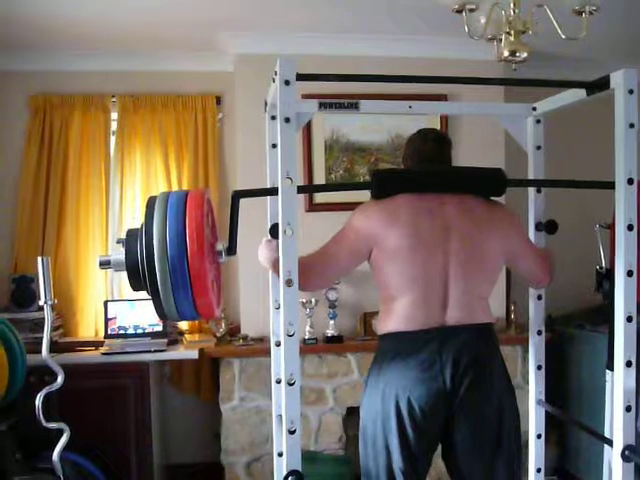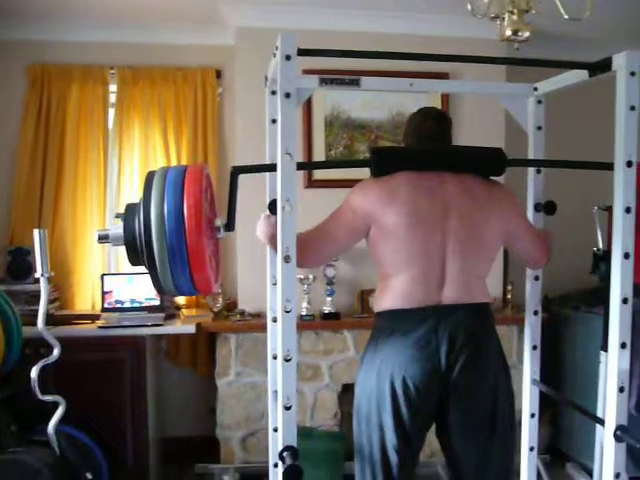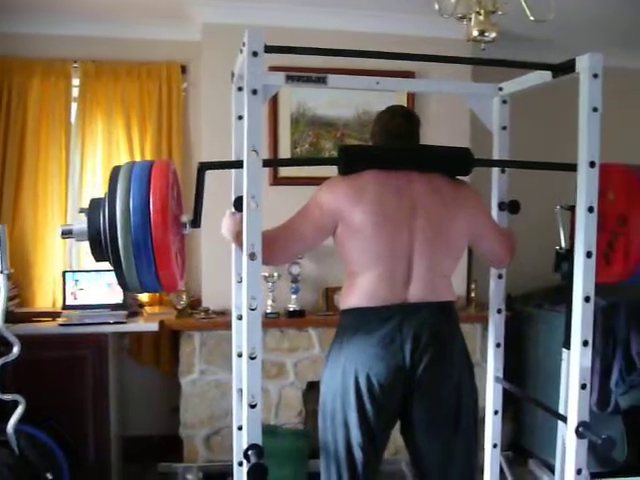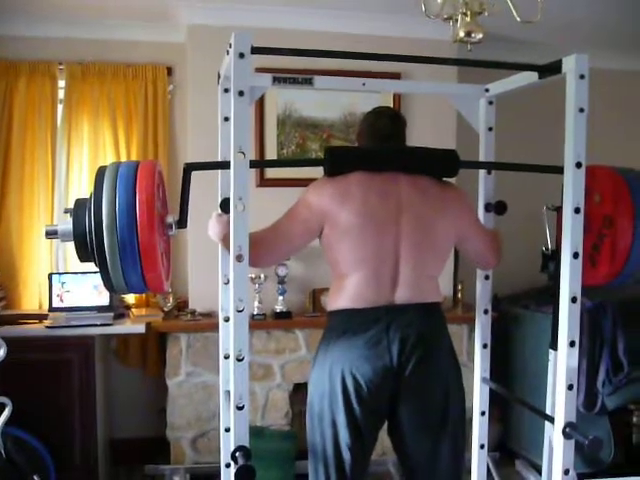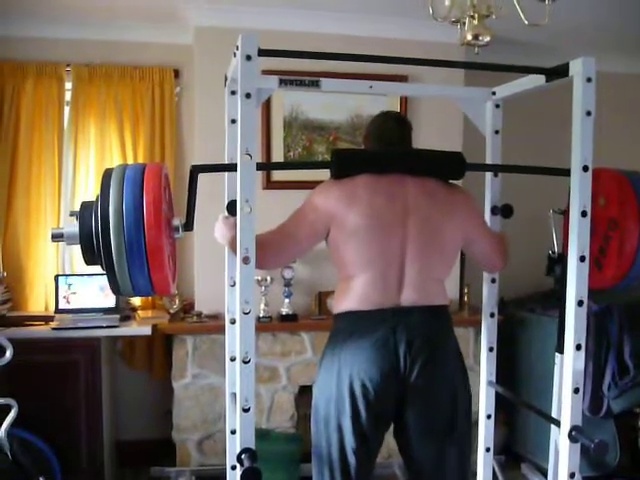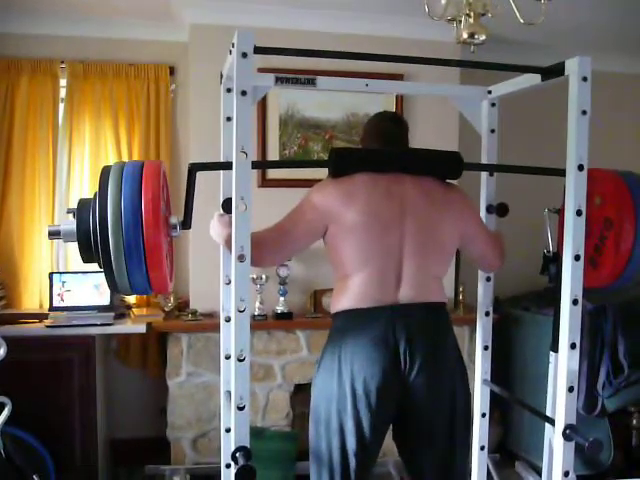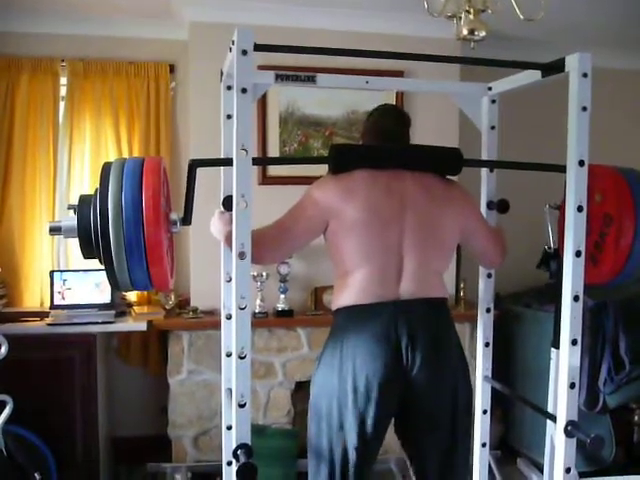
dt=0.5s
person 1, frame 1
left shoulder: (378, 215)
right shoulder: (495, 216)
left elbow: (310, 276)
right elbow: (542, 276)
left wrist: (272, 257)
right wrist: (545, 244)
left hip: (405, 362)
right hip: (479, 358)
person 1, frame 2
left shoulder: (377, 193)
right shoulder: (494, 195)
left elbow: (307, 252)
right elbow: (539, 256)
left wrist: (269, 234)
right wrist: (545, 225)
left hip: (401, 340)
right hip: (474, 337)
person 1, frame 3
left shoulder: (344, 190)
right shoulder: (460, 194)
left elbow: (274, 249)
right elbow: (503, 255)
left wrist: (235, 231)
right wrist: (507, 224)
left hip: (367, 338)
right hip: (439, 336)
person 1, frame 4
left shoulder: (331, 192)
right shoulder: (446, 196)
left elbow: (261, 251)
right elbow: (489, 256)
left wrist: (222, 232)
right wrist: (493, 226)
left hip: (354, 339)
right hip: (426, 337)
person 1, frame 5
left shoulder: (338, 194)
right shoulder: (453, 198)
left elbow: (267, 253)
right elbow: (496, 260)
left wrist: (228, 235)
right wrist: (501, 228)
left hip: (360, 340)
right hip: (433, 339)
person 1, frame 6
left shoulder: (336, 193)
right shoulder: (450, 197)
left elbow: (264, 251)
right elbow: (493, 259)
left wrist: (224, 233)
right wrist: (496, 227)
left hip: (359, 340)
right hip: (432, 338)
person 1, frame 7
left shoulder: (336, 190)
right shoulder: (451, 193)
left elbow: (263, 248)
right elbow: (494, 255)
left wrist: (225, 230)
right wrist: (496, 226)
left hip: (361, 337)
right hip: (434, 335)
